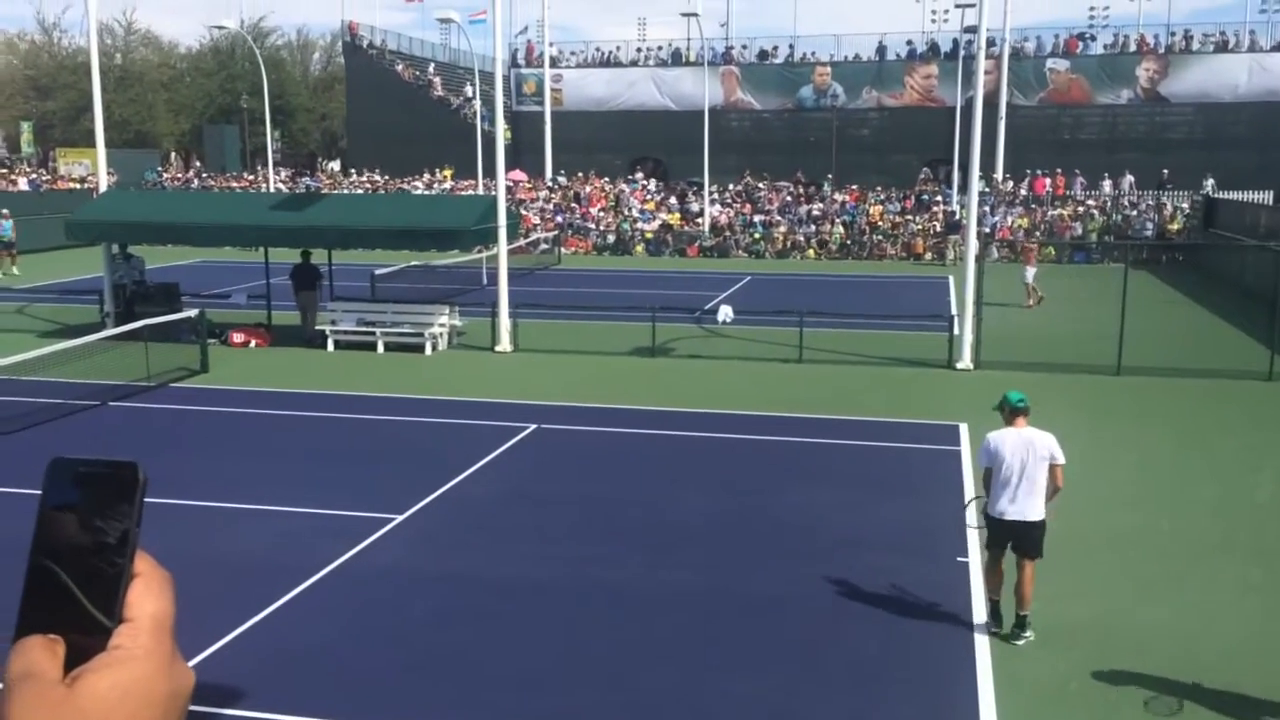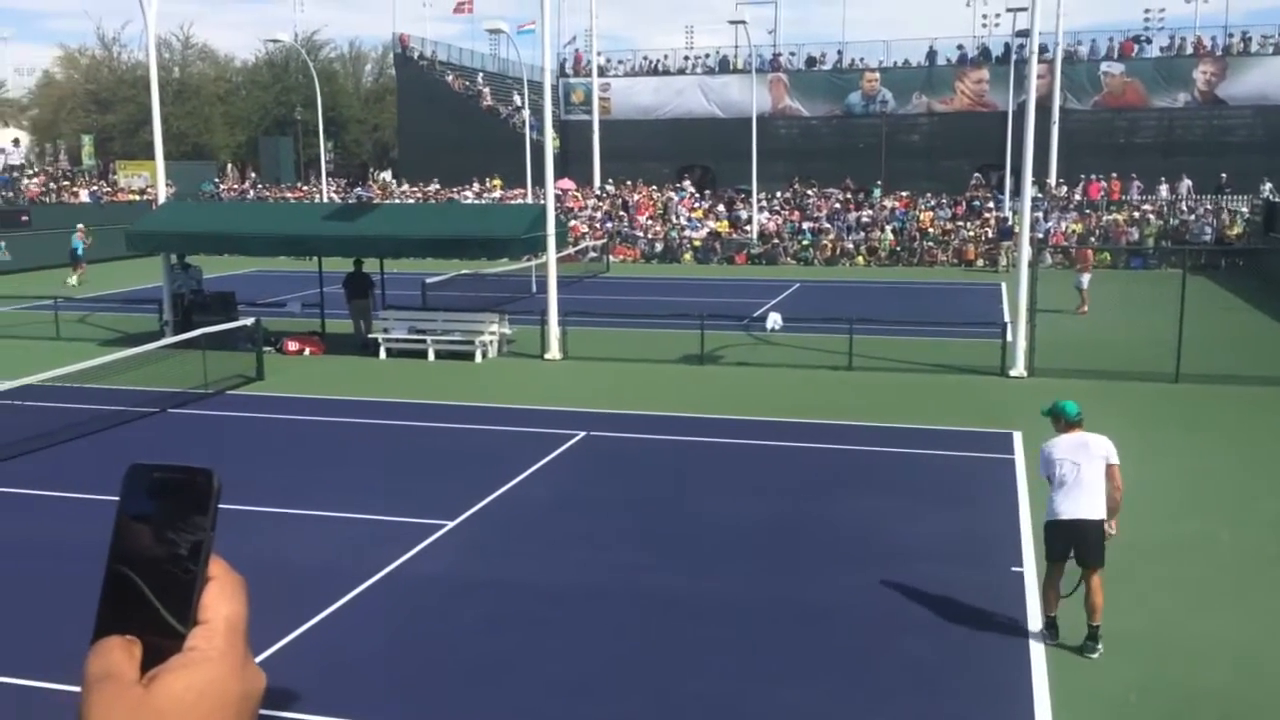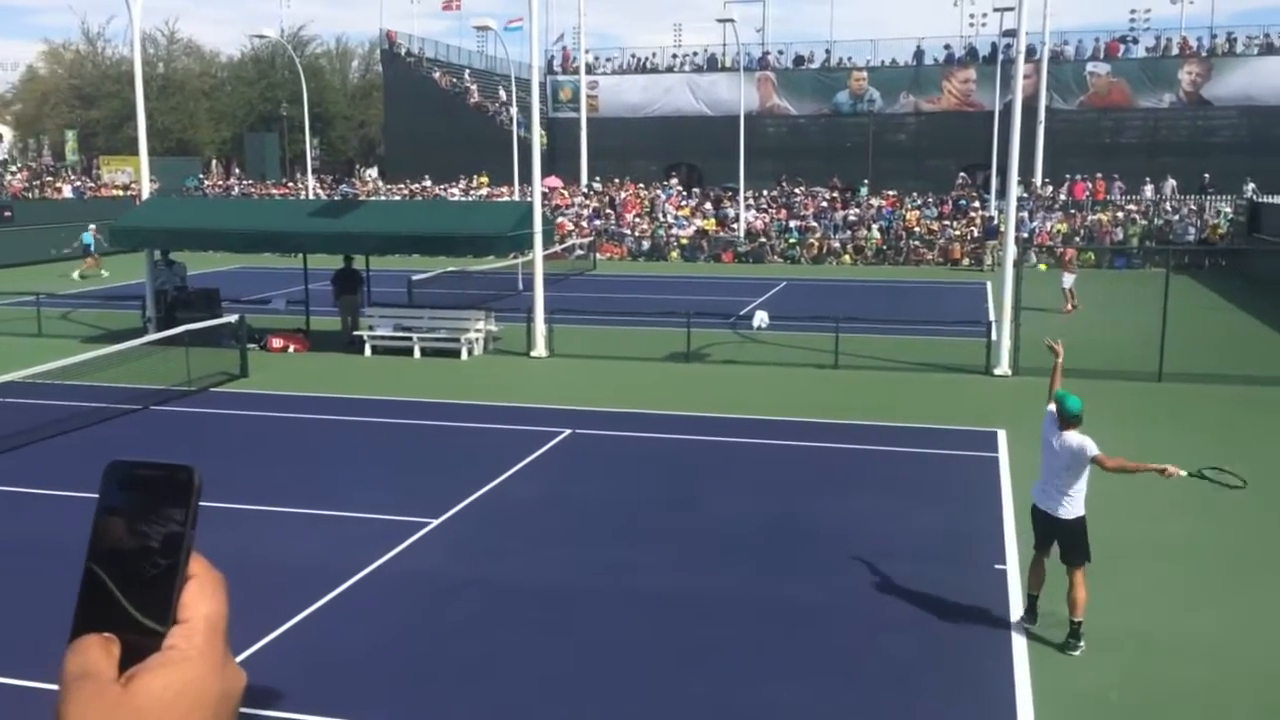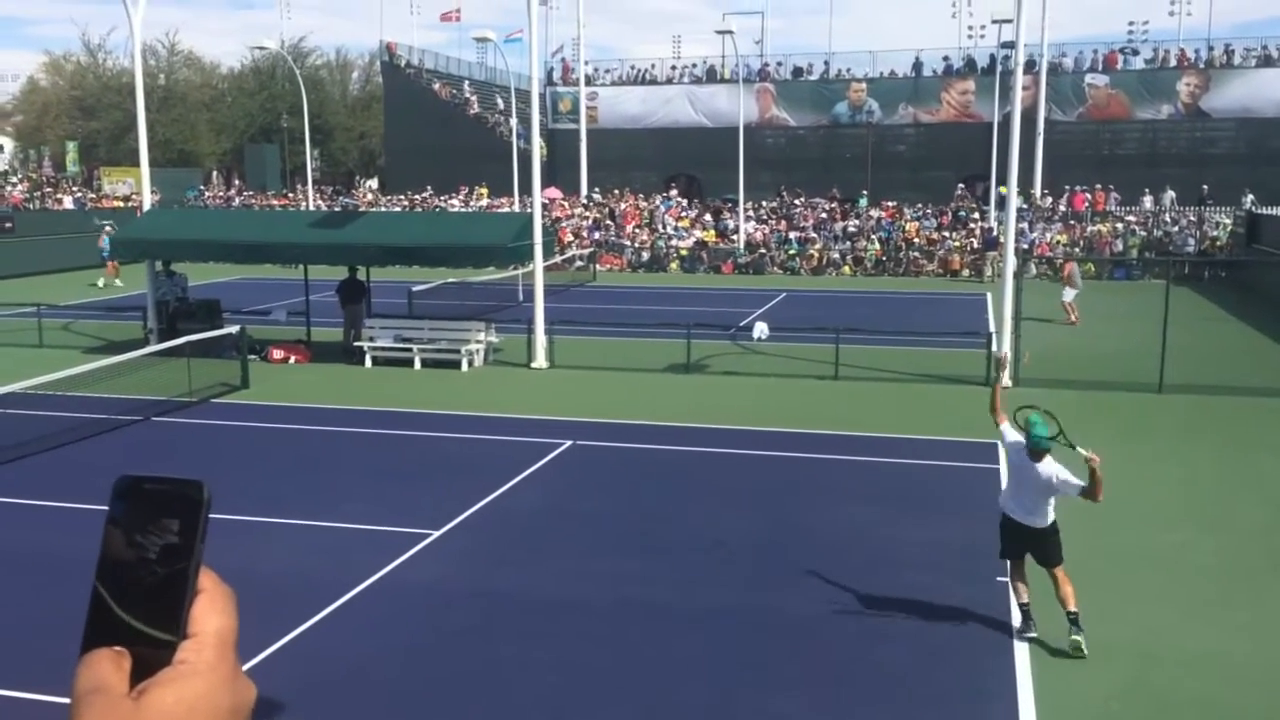
dt=0.5s
person 1, frame 1
left shoulder: (993, 439)
right shoulder: (1047, 440)
left elbow: (987, 480)
right elbow: (1057, 484)
left hip: (999, 513)
right hip: (1033, 516)
left knee: (994, 558)
right knee: (1025, 569)
left ankle: (995, 615)
right ankle: (1020, 626)
person 1, frame 2
left shoulder: (1049, 448)
right shoulder: (1102, 443)
right elbow: (1116, 486)
right wrist: (1111, 519)
left hip: (1058, 518)
right hip: (1091, 519)
left knee: (1053, 573)
right knee: (1093, 578)
left ankle: (1050, 628)
right ankle: (1093, 638)
person 1, frame 3
left shoulder: (1049, 424)
right shoulder: (1080, 444)
left elbow: (1052, 395)
right elbow: (1109, 464)
left wrist: (1058, 361)
right wrist: (1157, 468)
left hip: (1041, 508)
right hip: (1069, 518)
left knee: (1039, 557)
right knee: (1076, 574)
left ankle: (1030, 612)
right ankle: (1075, 636)
person 1, frame 4
left shoulder: (1015, 447)
right shoulder: (1053, 475)
left elbow: (997, 414)
right elbow: (1093, 496)
left wrist: (1000, 376)
right wrist: (1095, 471)
left hip: (1011, 520)
right hip: (1040, 527)
left knee: (1016, 569)
right knee: (1058, 575)
left ankle: (1027, 621)
right ankle: (1074, 627)
